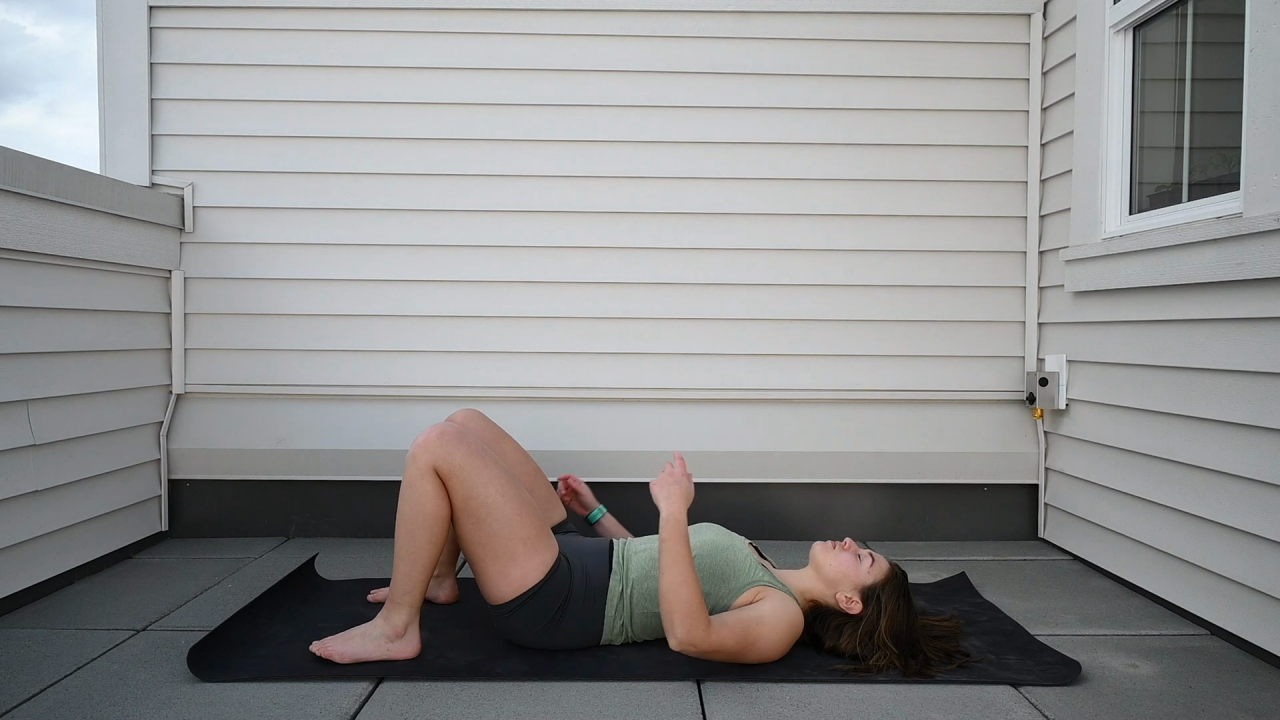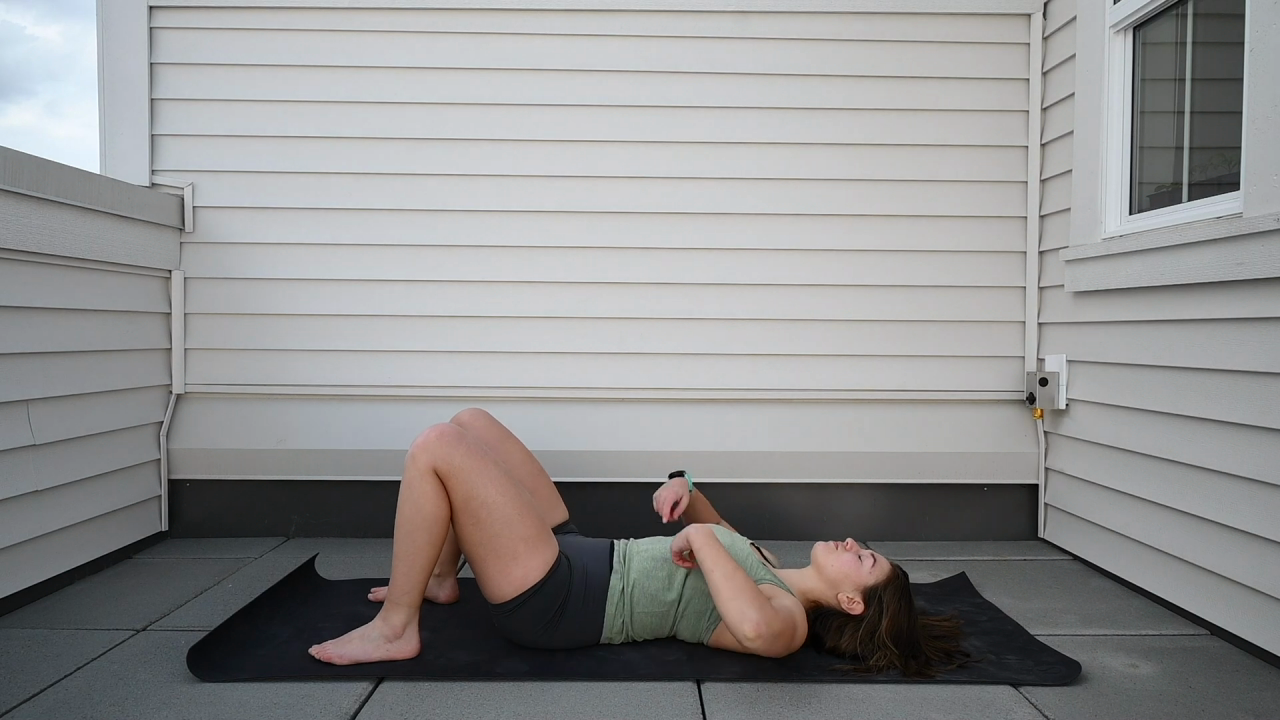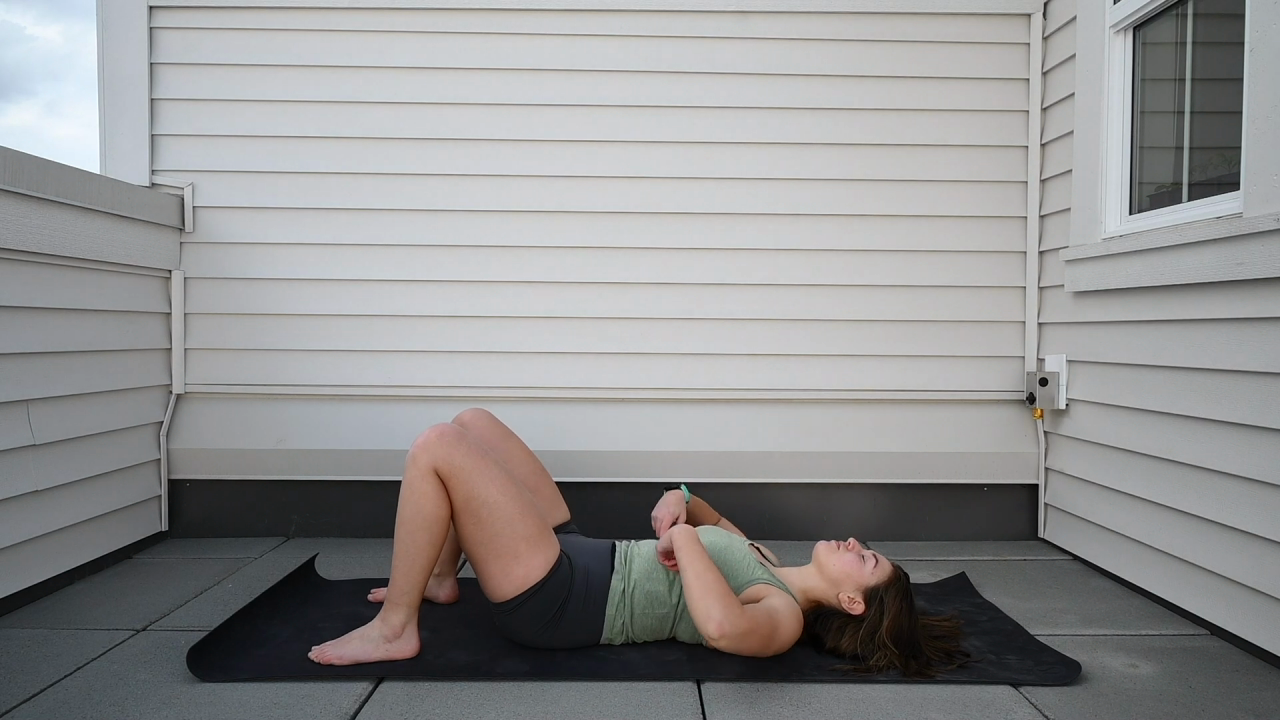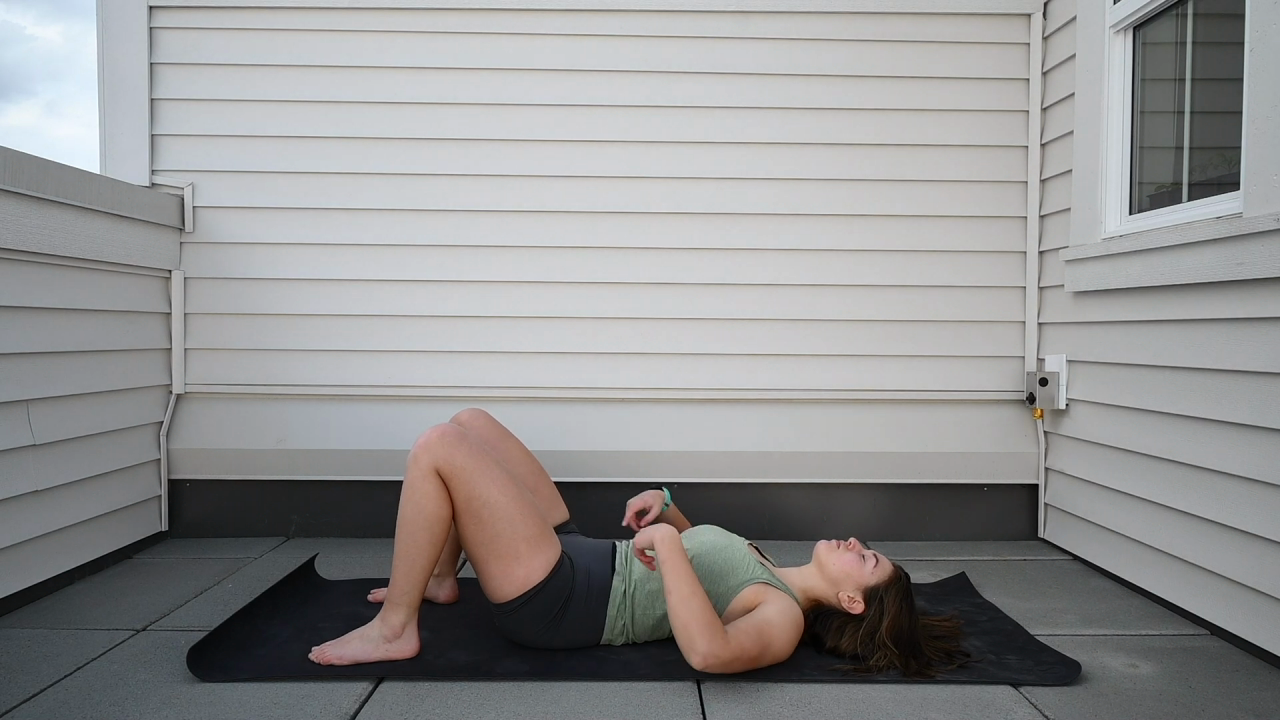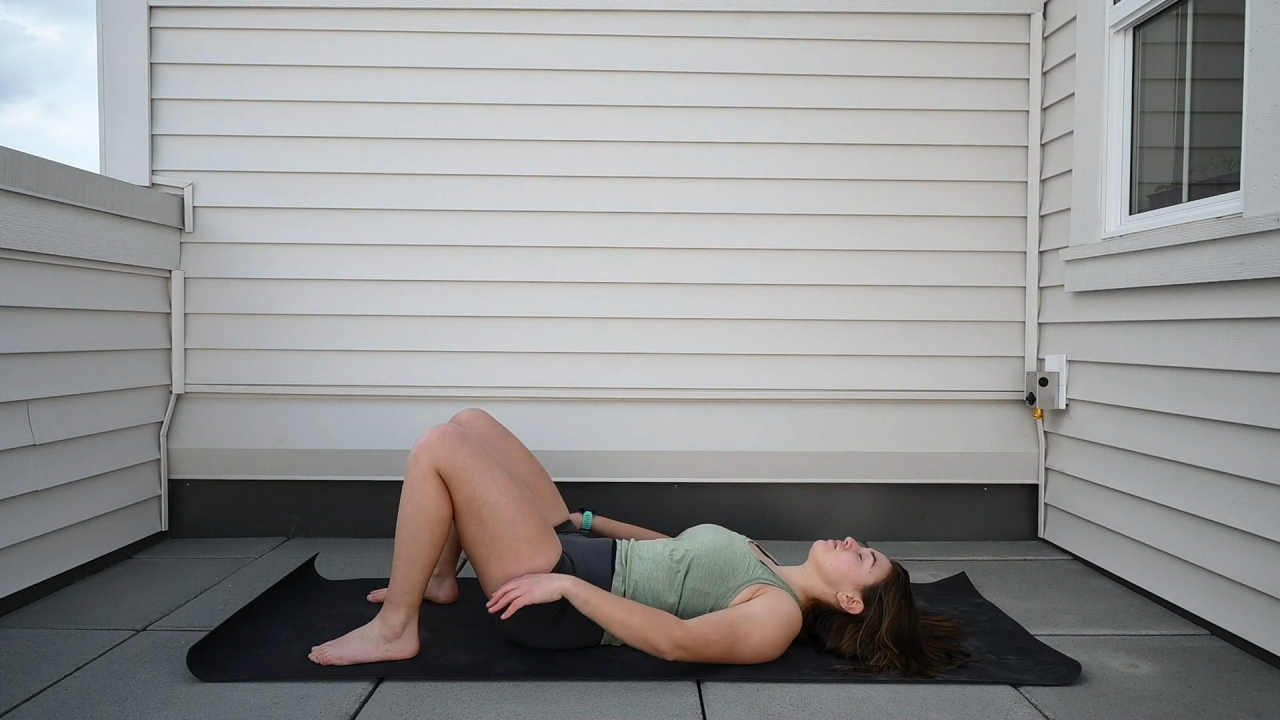
dt=0.3s
person 1, frame 1
left shoulder: (782, 619)
right shoulder: (768, 577)
left elbow: (686, 633)
left wrist: (673, 514)
right wrist: (600, 513)
left hip: (552, 602)
right hip: (573, 557)
left knee: (436, 448)
right knee: (465, 421)
left ankle: (396, 628)
right ankle: (438, 578)
person 1, frame 2
left shoulder: (788, 621)
right shoulder: (769, 574)
left elbow: (754, 628)
right elbow: (710, 528)
left wrist: (703, 541)
right wrist: (682, 490)
left hip: (553, 601)
right hip: (574, 556)
left knee: (434, 448)
right knee: (469, 421)
left ankle: (394, 630)
right ankle: (438, 578)
person 1, frame 3
left shoulder: (783, 617)
right shoulder: (769, 570)
left elbow: (723, 626)
right elbow: (713, 528)
left wrist: (685, 538)
right wrist: (683, 501)
left hip: (552, 601)
right hip: (577, 555)
left knee: (435, 448)
right knee: (472, 421)
left ankle: (394, 628)
right ankle: (439, 577)
person 1, frame 4
left shoulder: (785, 620)
right shoulder: (769, 574)
left elbow: (710, 652)
left wrist: (666, 545)
right wrist: (661, 506)
left hip: (554, 602)
right hip: (577, 556)
left knee: (437, 448)
right knee: (469, 422)
left ankle: (394, 631)
right ankle: (438, 578)
person 1, frame 5
left shoulder: (780, 616)
right shoulder: (766, 571)
left elbow: (677, 639)
left wrist: (569, 586)
right wrist: (595, 524)
left hip: (561, 605)
right hip: (577, 558)
left knee: (437, 448)
right knee: (468, 421)
left ankle: (393, 630)
right ankle: (437, 578)
